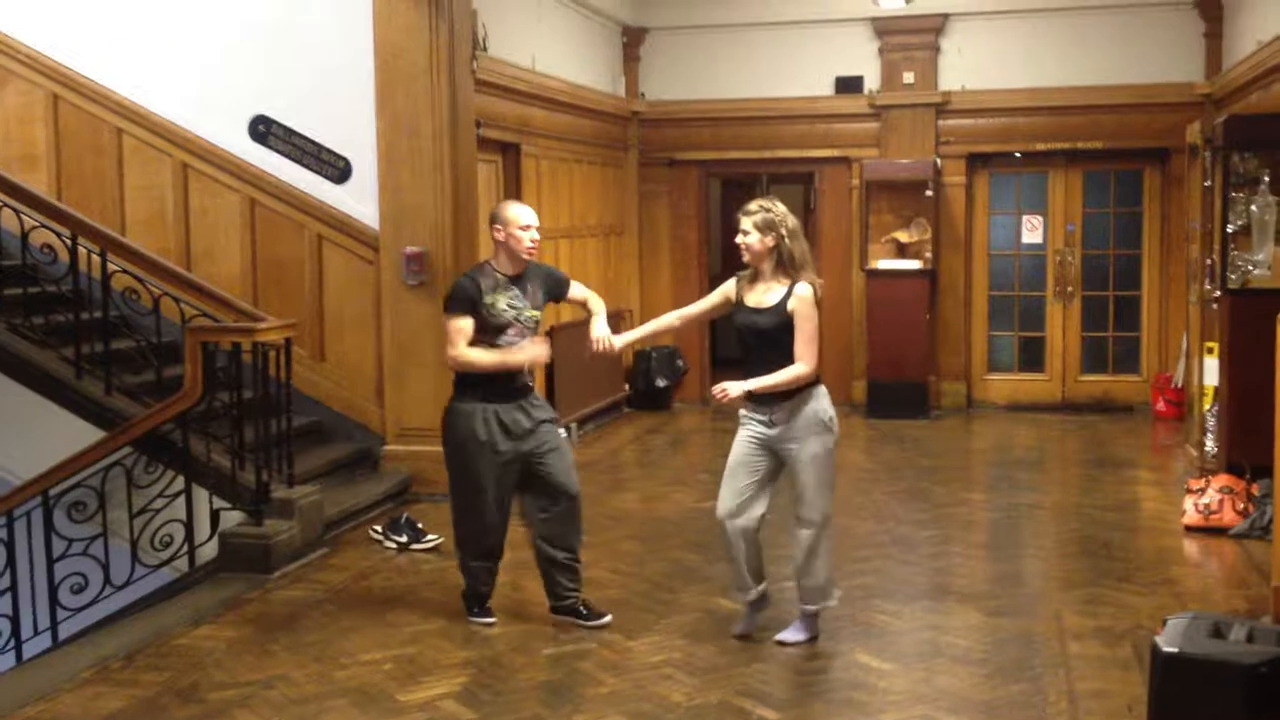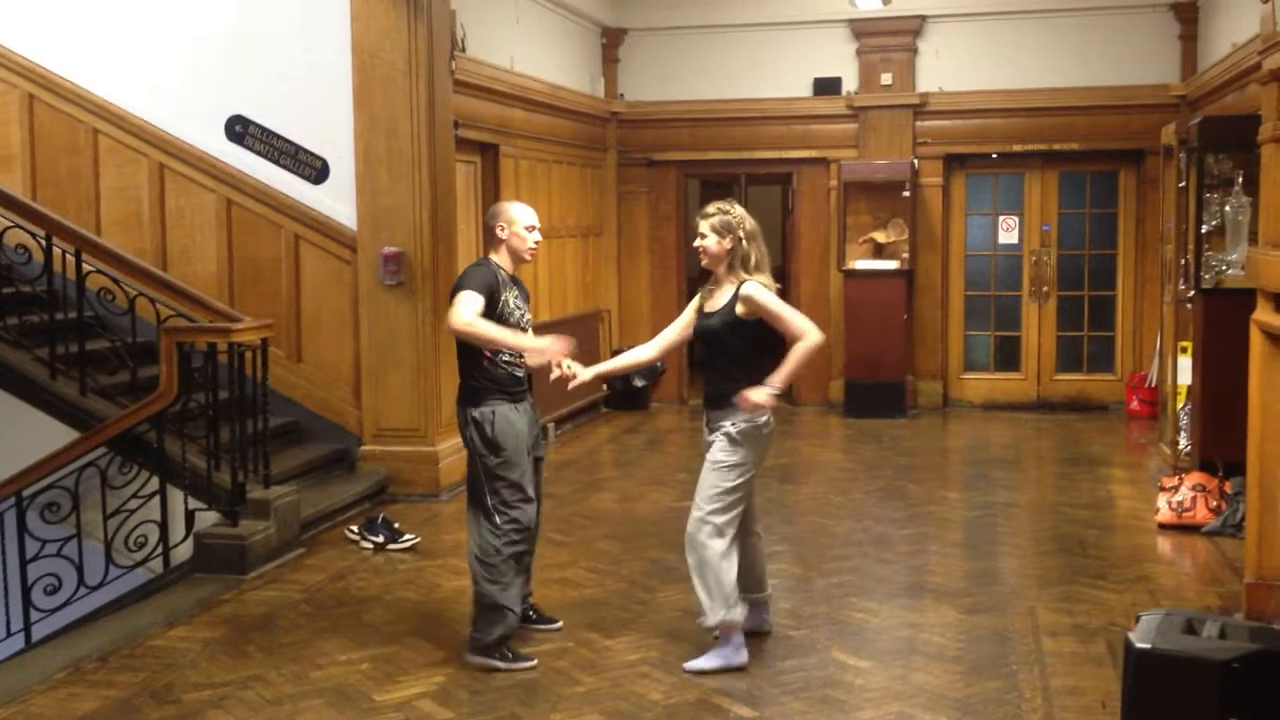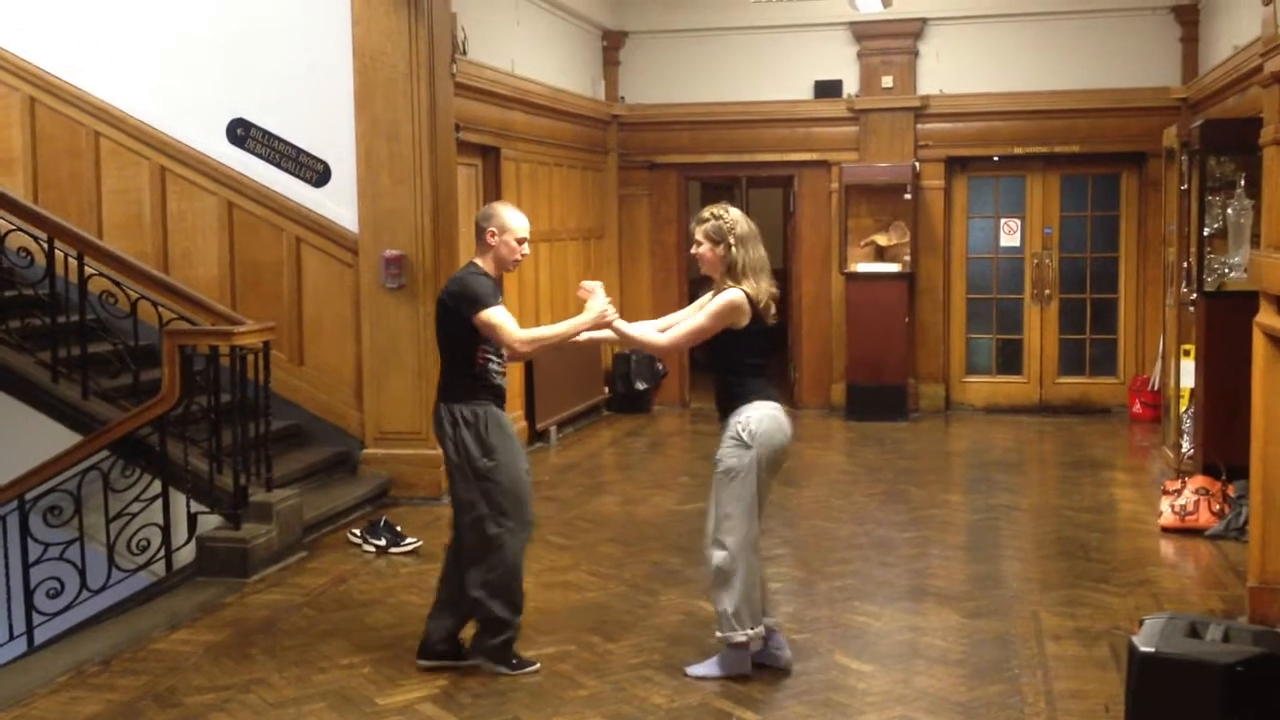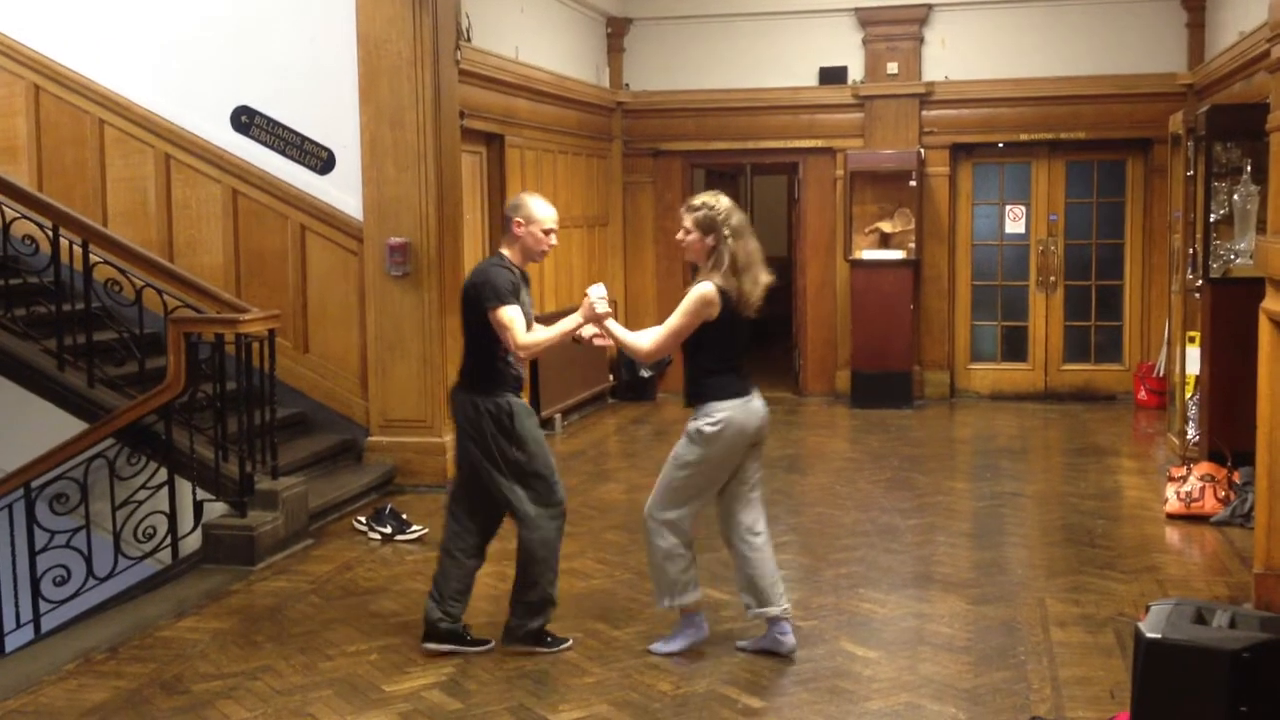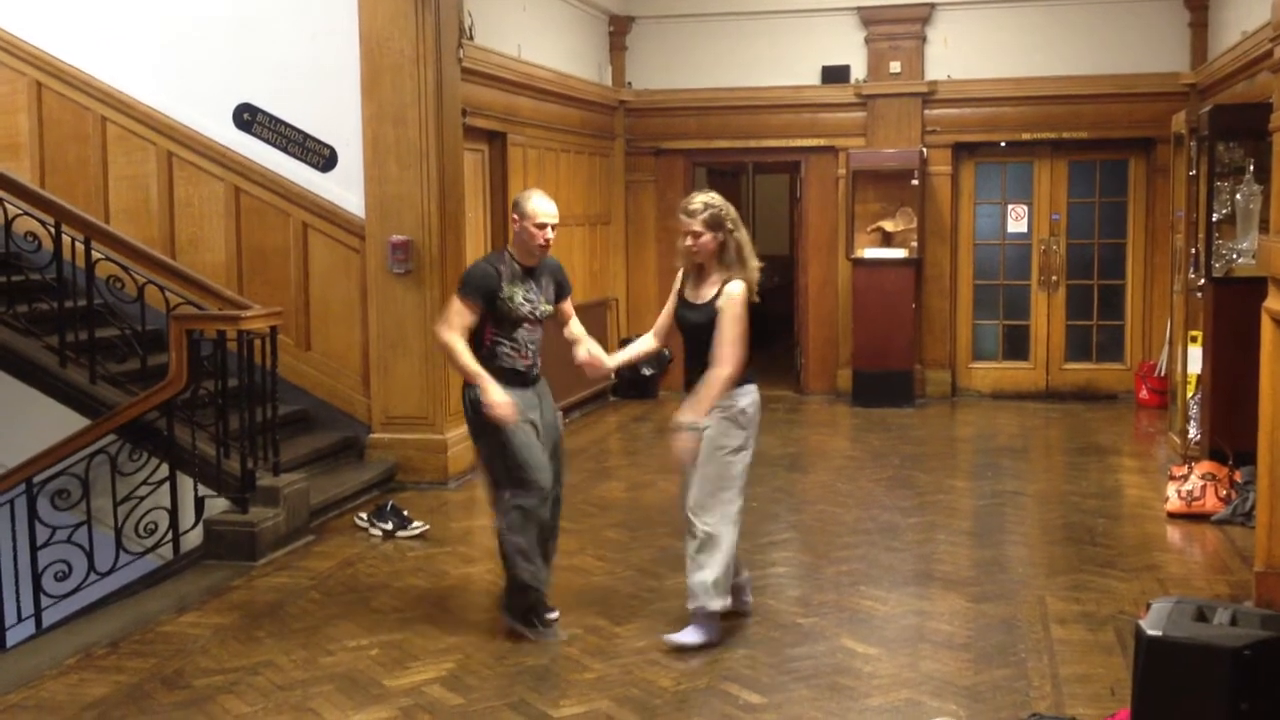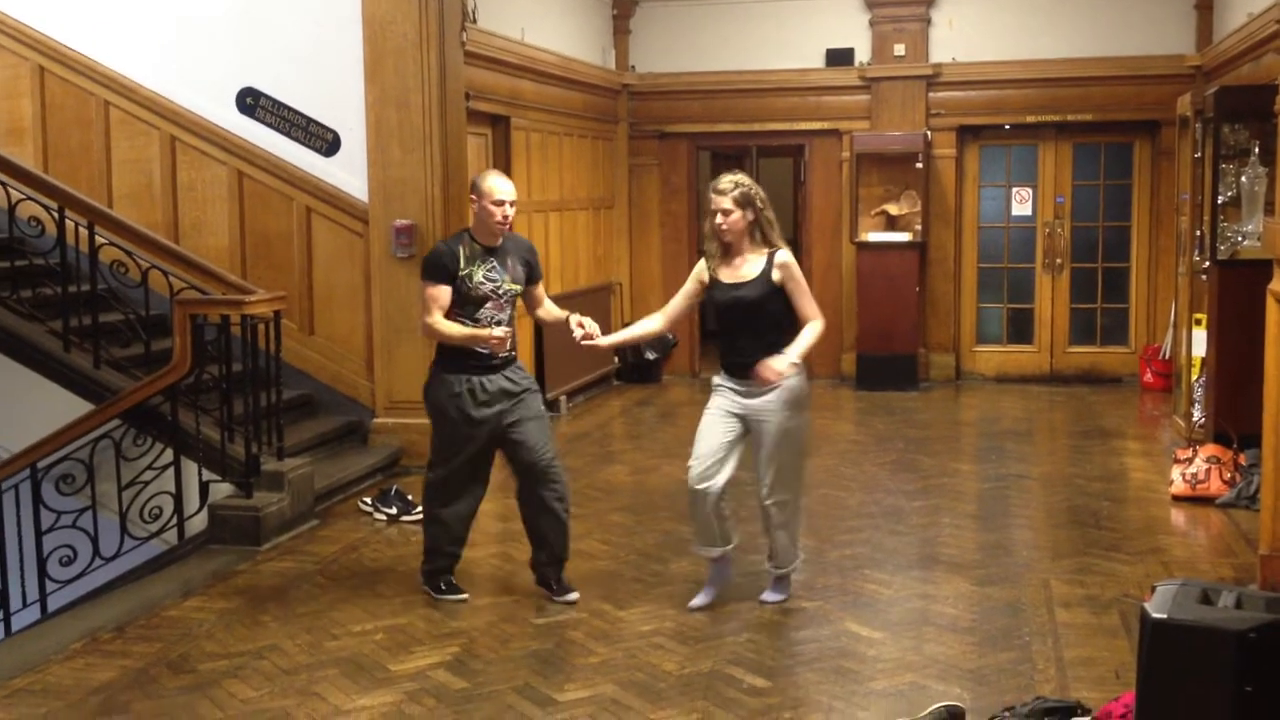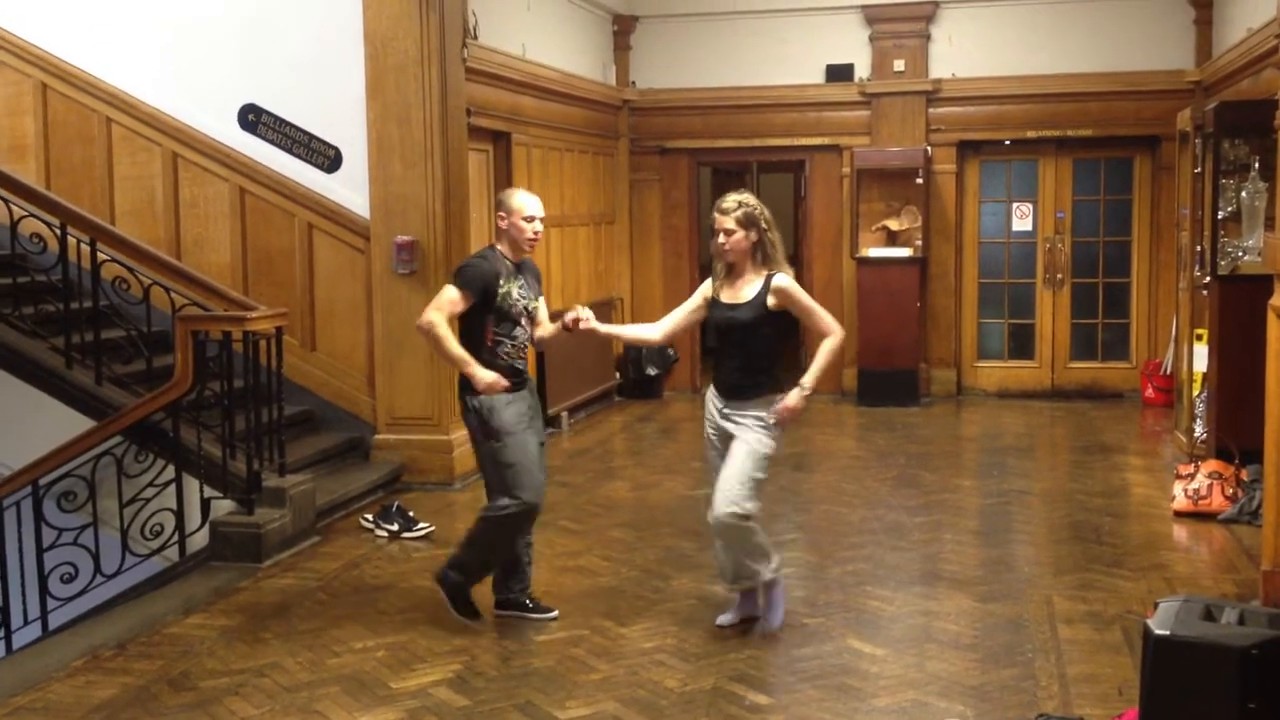
dt=0.5s
person 1, frame 1
left shoulder: (800, 292)
right shoulder: (739, 287)
left elbow: (805, 367)
right elbow: (682, 316)
left wrist: (744, 386)
right wrist: (628, 337)
left hip: (803, 414)
right hip: (757, 416)
left knee: (808, 517)
right knee: (732, 511)
left ankle: (809, 612)
right ankle: (755, 597)
person 1, frame 2
left shoulder: (750, 292)
right shoulder: (706, 296)
left elbow: (811, 337)
right elbow: (654, 348)
left wrist: (770, 388)
right wrist: (594, 370)
left hip: (742, 423)
right hip: (717, 420)
left knee: (707, 527)
right knee: (737, 522)
left ankle: (729, 642)
right ankle: (755, 611)
person 1, frame 3
left shoulder: (733, 300)
right shoulder: (727, 296)
left elbow: (667, 343)
right elbow: (663, 325)
left wrist: (609, 321)
right wrist: (605, 328)
left hip: (753, 424)
right hip: (759, 421)
left knee: (731, 542)
right knee: (732, 540)
left ankle: (738, 649)
right ankle: (768, 640)
person 1, frame 4
left shoulder: (707, 292)
right shoulder: (731, 286)
left elbow: (650, 351)
right elbow: (671, 334)
left wrist: (607, 322)
right wrist: (614, 332)
left hip: (720, 417)
right hip: (746, 410)
left knee: (664, 516)
right knee: (745, 524)
left ankle: (690, 619)
right ankle: (778, 626)
person 1, frame 5
left shoulder: (734, 289)
right shoulder: (686, 279)
left elbow: (726, 367)
right elbow: (657, 335)
left wrist: (691, 422)
right wrist: (612, 360)
left hip: (731, 405)
right hip: (697, 406)
left knee: (713, 509)
right knee: (700, 507)
left ankle: (707, 616)
right ankle: (734, 591)
person 1, frame 6
left shoulder: (778, 261)
right shoulder: (709, 266)
left elbow: (814, 321)
right elbow: (662, 319)
left wrist: (789, 358)
right wrist: (608, 340)
left hip: (776, 389)
right hip: (730, 387)
left knee: (776, 490)
right knee: (702, 477)
left ankle: (781, 574)
right ankle: (718, 566)
person 1, frame 7
left shoulder: (777, 285)
right shoulder: (713, 284)
left elbow: (833, 335)
right elbow: (661, 332)
left wrist: (803, 388)
right wrist: (604, 328)
left hip: (759, 411)
right hip: (717, 406)
left knee: (730, 509)
right knee: (728, 508)
left ankle: (768, 578)
right ankle: (747, 593)
person 2, frame 1
left shoulder: (542, 277)
right shoulder: (470, 286)
left elbow: (590, 297)
right elbow: (457, 356)
left wrist: (600, 320)
right wrist: (517, 356)
left hip: (526, 405)
right hip: (479, 410)
left knee: (561, 493)
right knee: (483, 510)
left ankle: (566, 596)
right ankle: (477, 596)
person 2, frame 2
left shoulder: (516, 285)
right shoulder: (481, 277)
right elbow: (460, 322)
left wrist: (552, 359)
right wrist: (526, 344)
left hip: (519, 407)
right hip: (490, 412)
left knee: (523, 512)
right knee: (509, 518)
left ankle: (516, 603)
right ankle: (488, 639)
person 2, frame 3
left shoulder: (483, 285)
right shoulder: (469, 286)
left elbow: (503, 346)
right elbow: (516, 342)
left wrist: (563, 330)
right wrist: (585, 320)
left hip: (474, 414)
right hip: (472, 417)
left knee: (478, 529)
right knee: (503, 525)
left ankle: (439, 641)
right ankle: (493, 643)
person 2, frame 4
left shoulder: (515, 276)
right shoulder: (494, 278)
left elbow: (527, 330)
right elbow: (521, 346)
left wrist: (579, 332)
right wrist: (578, 319)
left hip: (483, 401)
right hip: (493, 405)
left knee: (472, 515)
right knee: (543, 506)
left ankle: (443, 623)
right ankle: (526, 624)
person 2, frame 5
left shoulder: (552, 270)
right shoulder: (487, 274)
left elbow: (568, 320)
right elbow: (447, 333)
left wrist: (584, 343)
right wrist: (485, 385)
left hip: (534, 389)
right hip: (495, 397)
left knee: (546, 490)
right knee: (530, 488)
left ankle: (529, 595)
right ankle: (524, 598)
person 2, frame 6
left shoulder: (522, 250)
right shoulder: (446, 255)
left elbow: (539, 305)
right elbow: (431, 322)
left wrist: (570, 318)
right wrist: (479, 336)
left hip: (510, 378)
right hip: (459, 383)
left knee: (543, 469)
right knee: (453, 479)
left ankle: (550, 567)
right ankle: (437, 571)
person 2, frame 7
left shoulder: (530, 271)
right shoulder: (481, 268)
right elbow: (430, 321)
left wrist: (565, 323)
right wrist: (472, 370)
left hip: (523, 393)
right hip: (492, 395)
left knee: (524, 494)
right knee: (519, 494)
left ankle: (512, 593)
right ankle: (460, 575)
